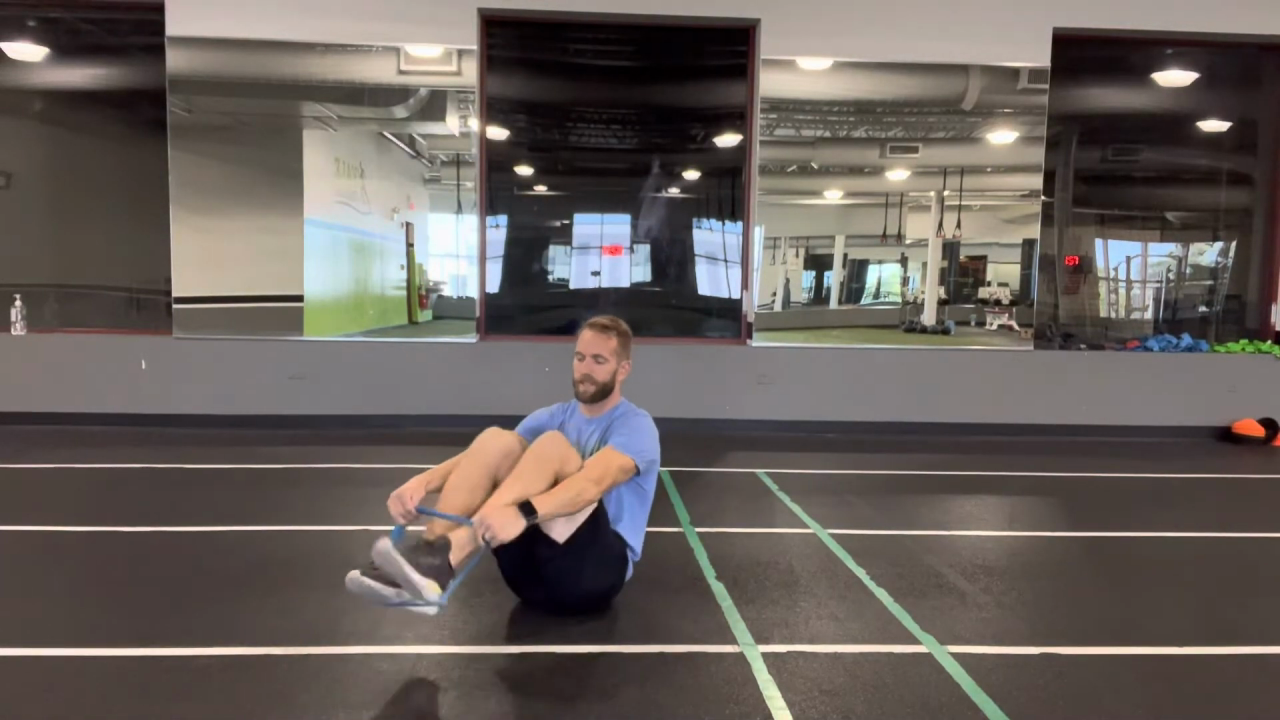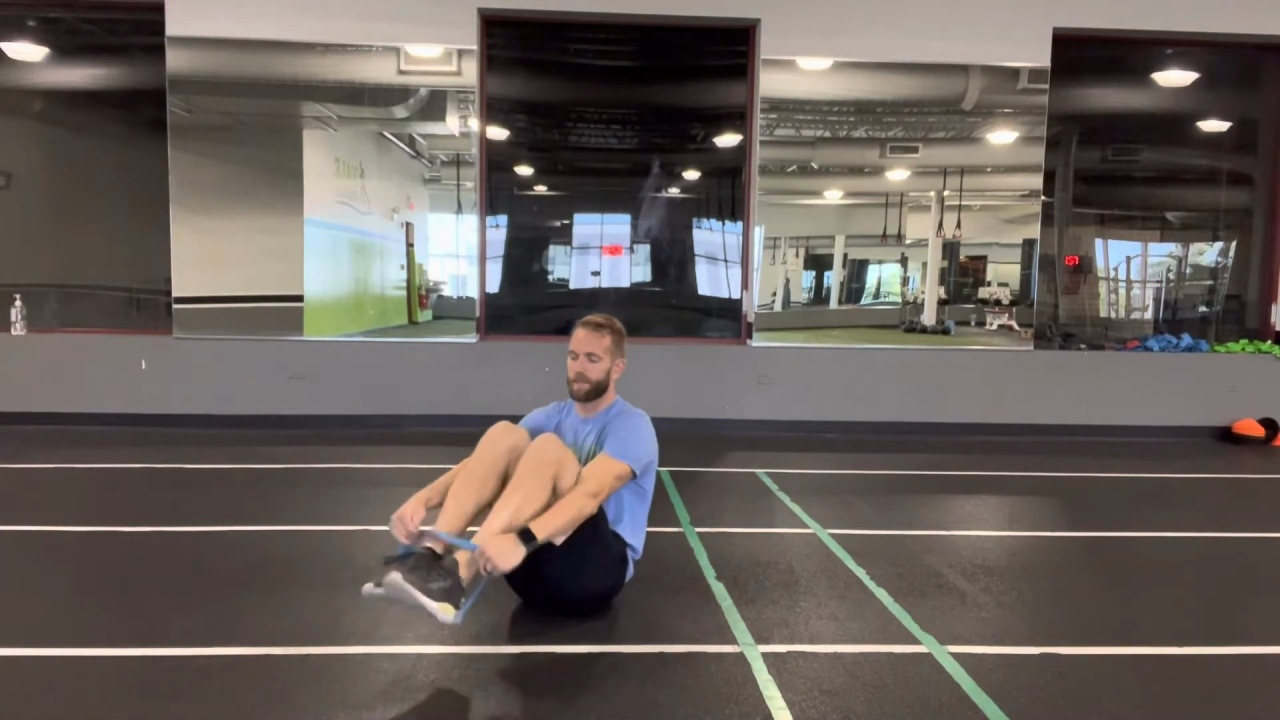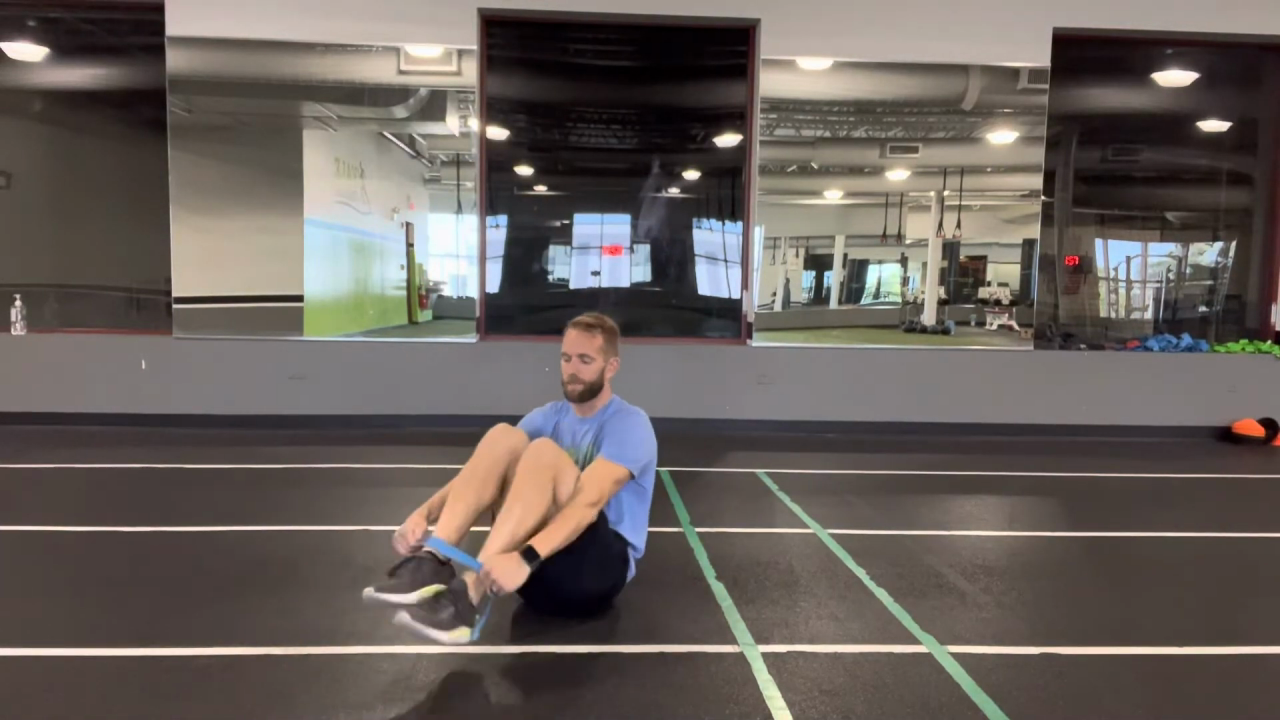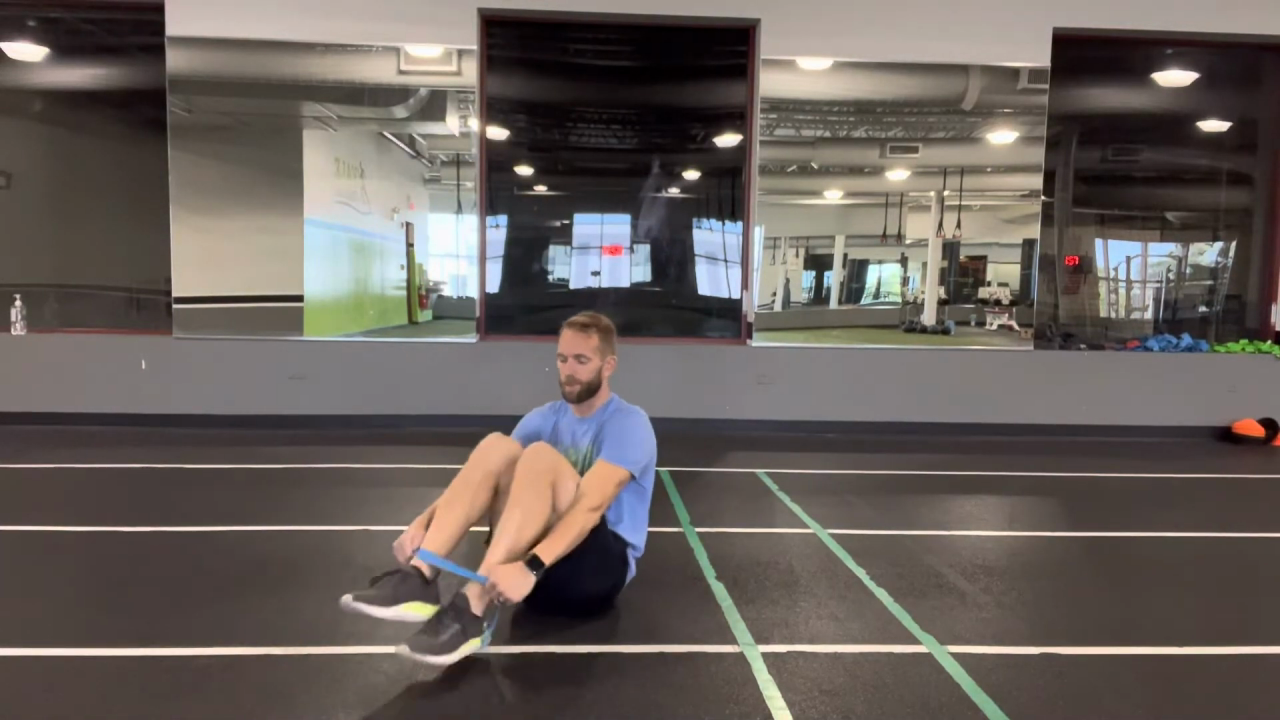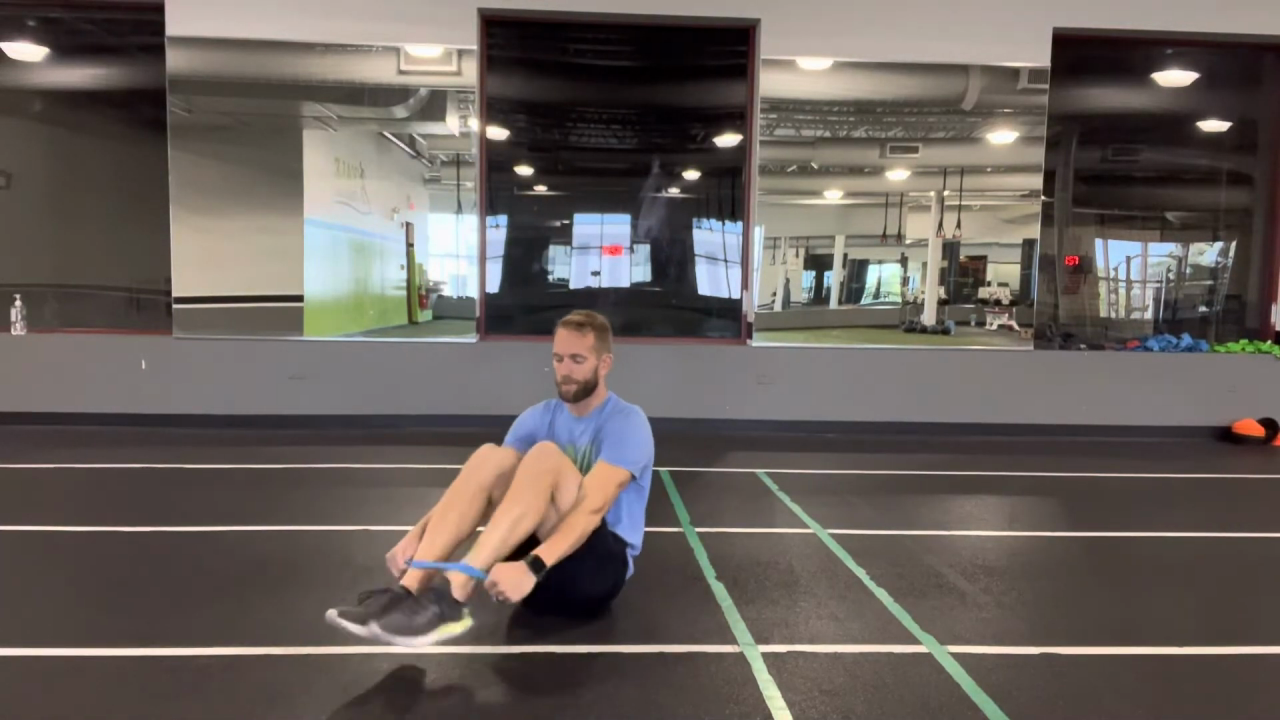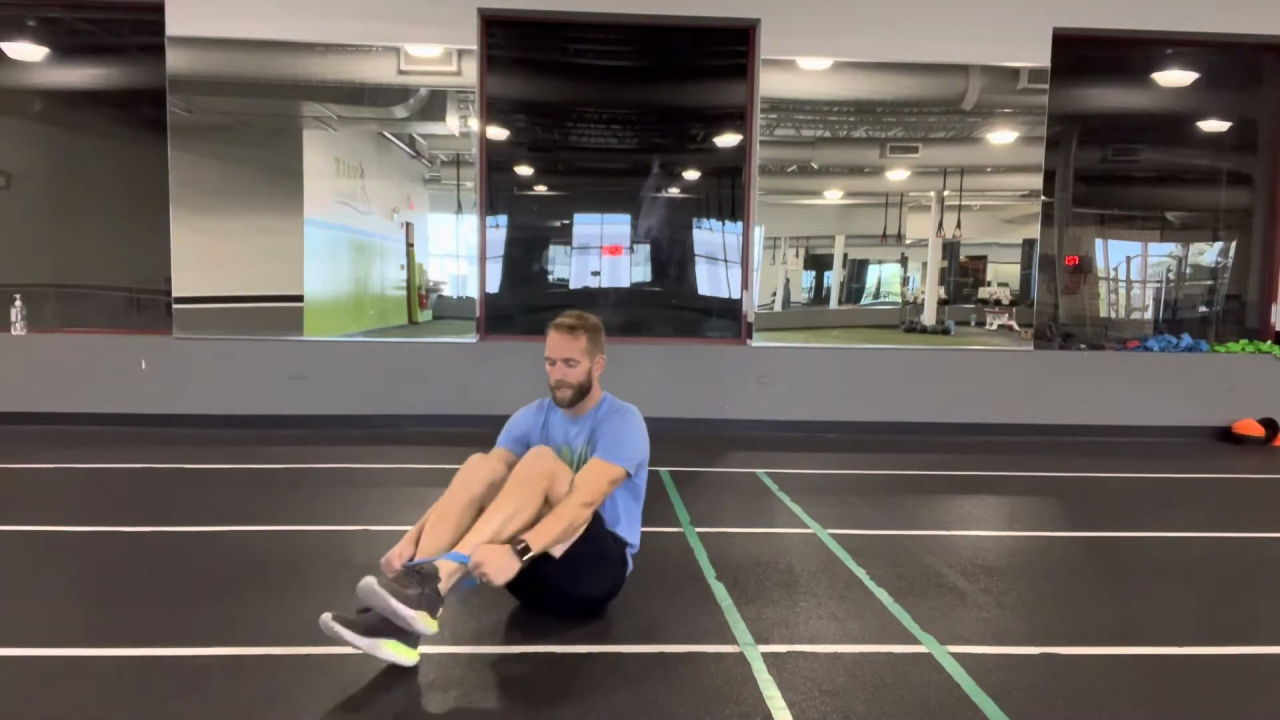
dt=0.1s
person 1, frame 1
left shoulder: (635, 427)
right shoulder: (552, 417)
left elbow: (592, 485)
right elbow: (486, 454)
left wrist: (523, 514)
right wrist: (424, 481)
left hip: (594, 566)
right hip: (535, 565)
left knee: (553, 445)
right knee: (495, 441)
left ankle: (444, 559)
person 1, frame 2
left shoulder: (632, 426)
right shoulder: (549, 417)
left elbow: (589, 494)
right elbow: (485, 463)
left wrist: (522, 542)
right wrist: (423, 497)
left hip: (596, 566)
right hip: (536, 564)
left knee: (547, 447)
right knee: (504, 435)
left ankle: (458, 573)
right ankle: (433, 559)
person 1, frame 3
left shoulder: (630, 425)
right shoulder: (546, 418)
left elbow: (588, 503)
right elbow: (484, 472)
left wrist: (525, 558)
right wrist: (423, 513)
left hip: (598, 569)
right hip: (538, 564)
left knee: (545, 451)
right knee: (505, 437)
left ankle: (466, 593)
right ankle: (431, 563)
person 1, frame 4
left shoulder: (629, 425)
right shoulder: (544, 419)
left elbow: (589, 505)
right elbow: (477, 481)
left wrist: (530, 568)
right wrist: (423, 523)
left hip: (599, 567)
right hip: (542, 571)
left knee: (540, 456)
right knee: (496, 447)
left ankle: (473, 607)
right ankle: (419, 578)
person 1, frame 5
left shoulder: (627, 424)
right shoulder: (540, 417)
left elbow: (593, 507)
right elbow: (479, 478)
left wrist: (532, 567)
right wrist: (417, 535)
left hip: (598, 567)
right hip: (534, 560)
left knee: (546, 454)
right knee: (490, 458)
left ankle: (454, 593)
right ankle: (408, 592)
person 1, frame 6
left shoulder: (622, 422)
right shoulder: (532, 417)
left elbow: (584, 503)
right elbow: (466, 487)
left wrist: (518, 553)
right wrist: (413, 538)
left hip: (596, 566)
right hip: (538, 564)
left knee: (540, 458)
right knee: (480, 467)
left ankle: (432, 587)
